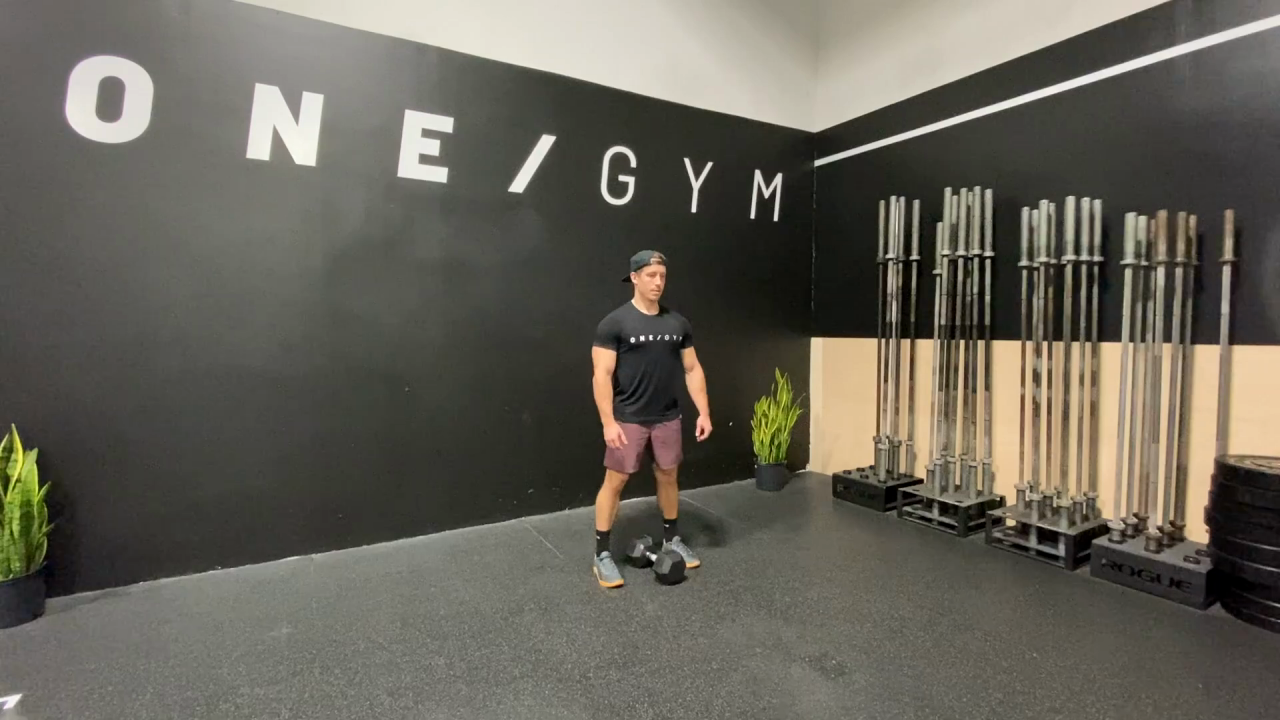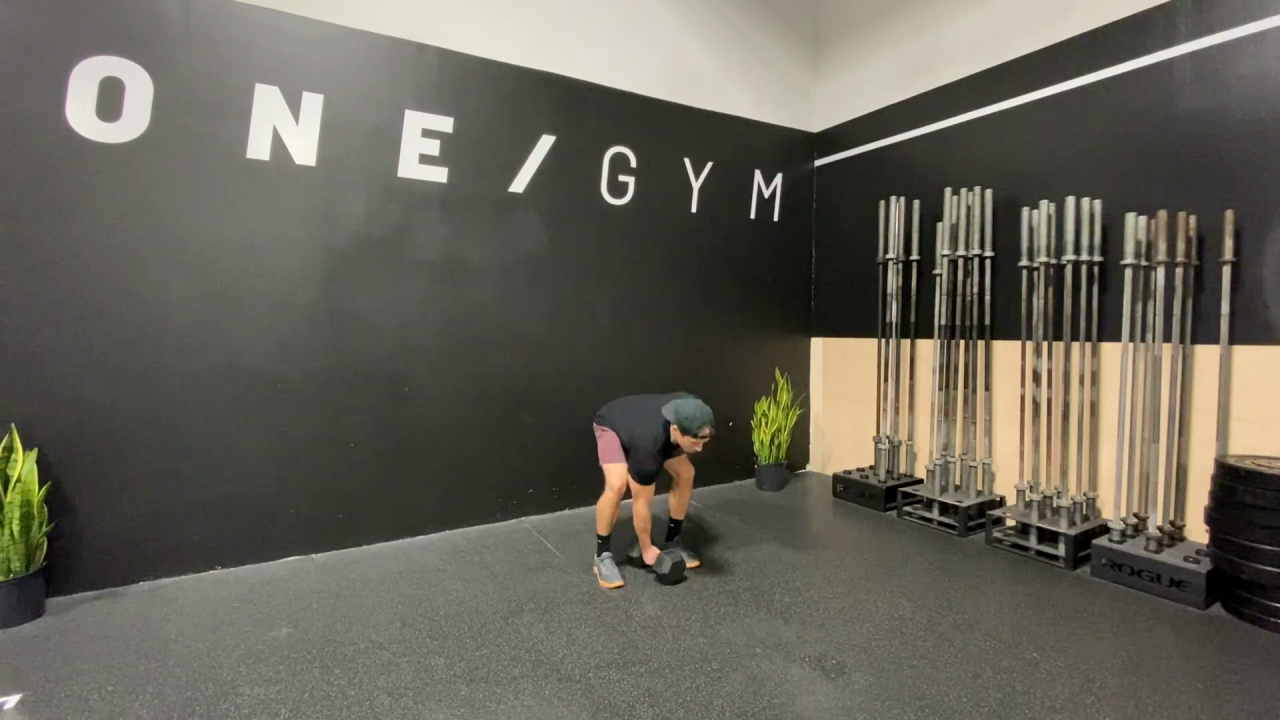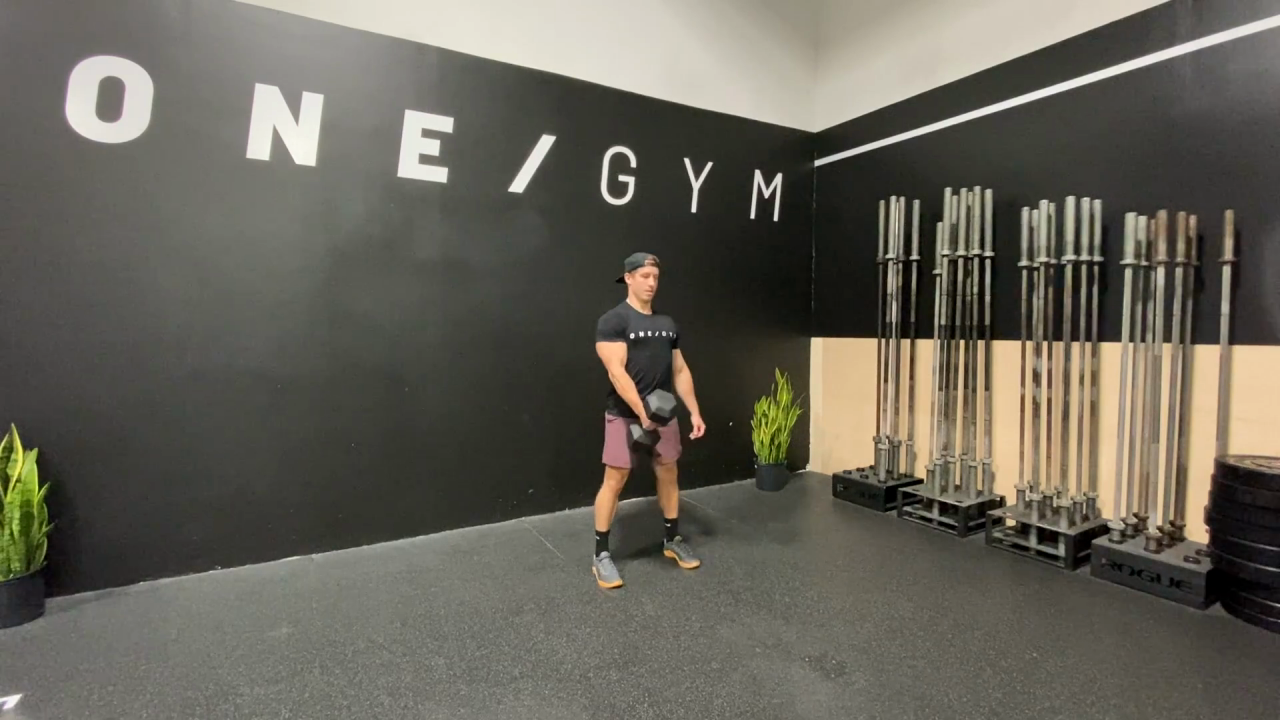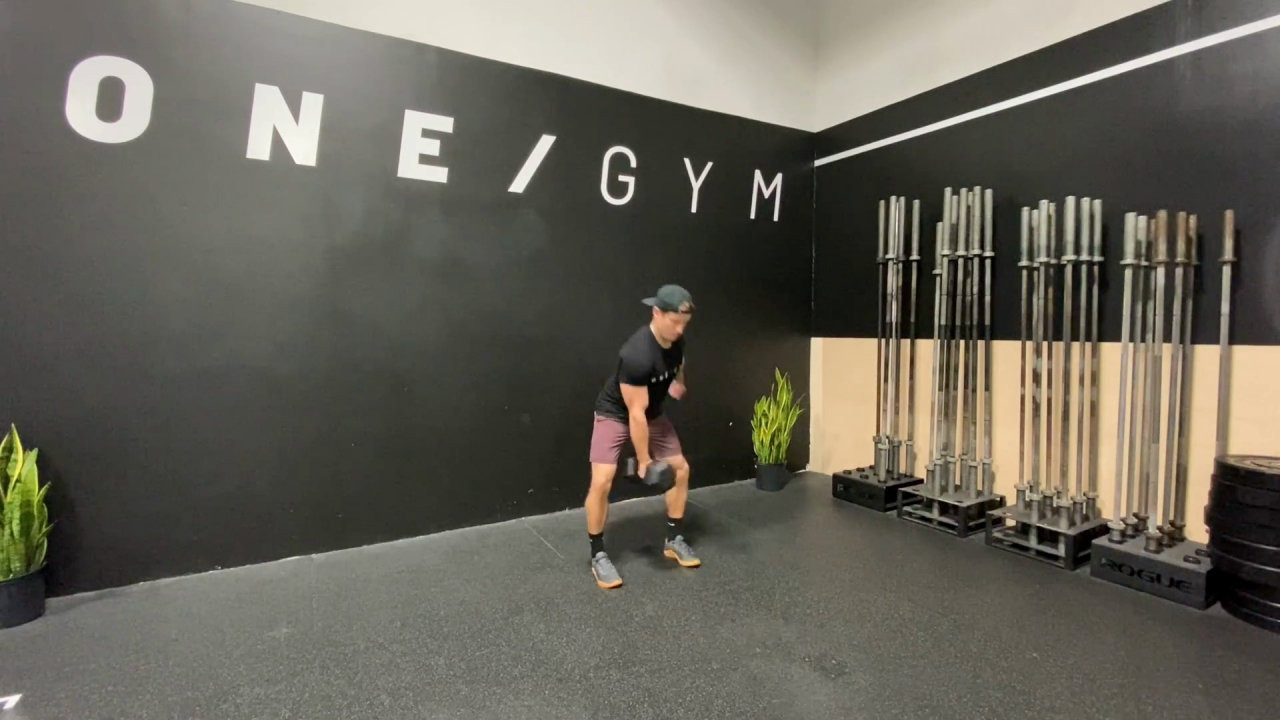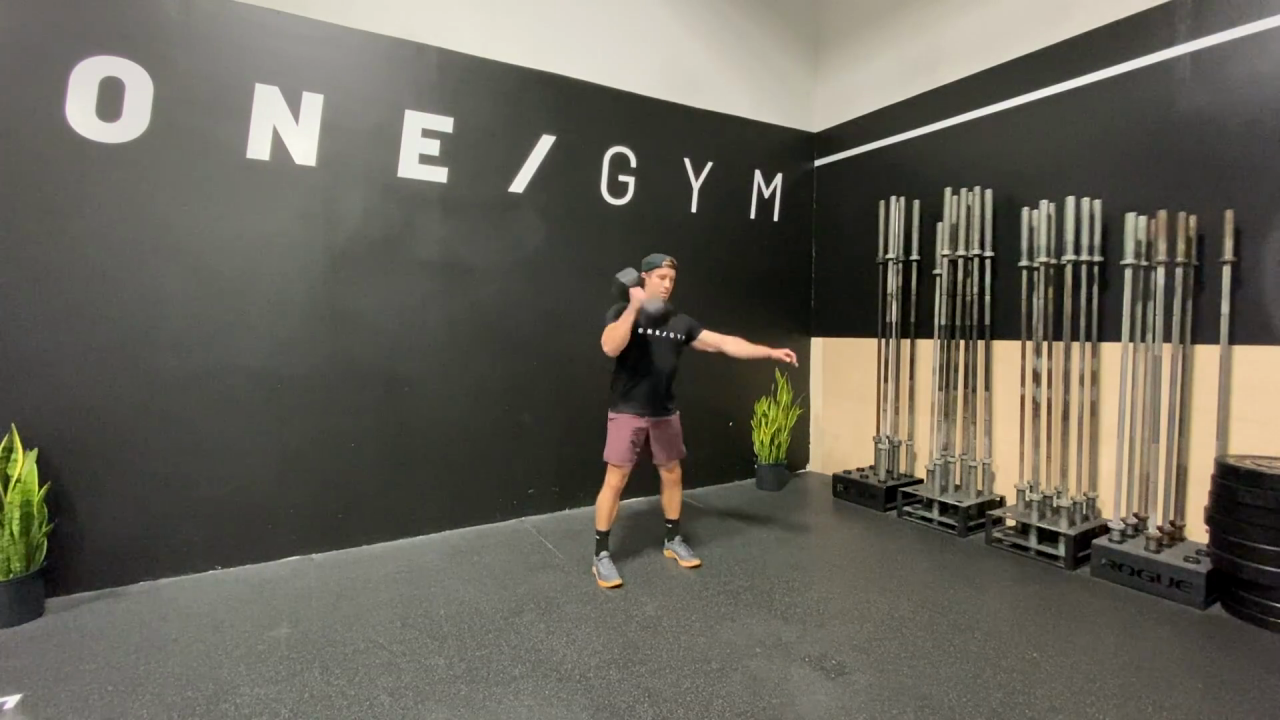
dt=1s
person 1, frame 1
left shoulder: (678, 323)
right shoulder: (615, 323)
left elbow: (692, 370)
right elbow: (602, 375)
left wrist: (703, 413)
right wrist: (609, 422)
left hip: (668, 418)
right hip: (628, 420)
left knee: (668, 477)
right knee: (615, 482)
left ankle: (671, 539)
right ankle: (602, 554)
person 1, frame 2
left shoulder: (690, 411)
right shoulder: (648, 449)
right elbow: (641, 503)
right wrist: (646, 548)
left hip: (641, 416)
right hip: (611, 425)
left knee: (686, 474)
right knee: (617, 485)
left ankle: (673, 541)
right ankle: (603, 556)
person 1, frame 3
left shoulder: (667, 323)
right shoulder: (613, 321)
left elbow: (680, 371)
right elbow: (616, 372)
left wrist: (695, 412)
right wrist: (642, 412)
right hip: (625, 416)
left knee: (669, 476)
right knee: (615, 481)
left ankle: (672, 541)
right ankle: (601, 554)
person 1, frame 4
left shoulder: (675, 339)
right shoulder: (637, 355)
right elbow: (635, 414)
left wrist: (679, 384)
right wrist: (643, 461)
left hip: (653, 415)
right hip: (614, 415)
left knee: (680, 469)
right knee: (601, 483)
left ankle: (673, 539)
right ankle: (598, 555)
person 1, frame 5
left shoulder: (680, 321)
right shoulder: (623, 312)
left elbow: (723, 344)
right elbow: (611, 347)
left wrist: (770, 352)
right wrist: (634, 307)
left hip: (664, 413)
right hip: (627, 412)
left knee: (672, 476)
right knee: (616, 482)
left ankle: (672, 540)
right ankle: (601, 554)
